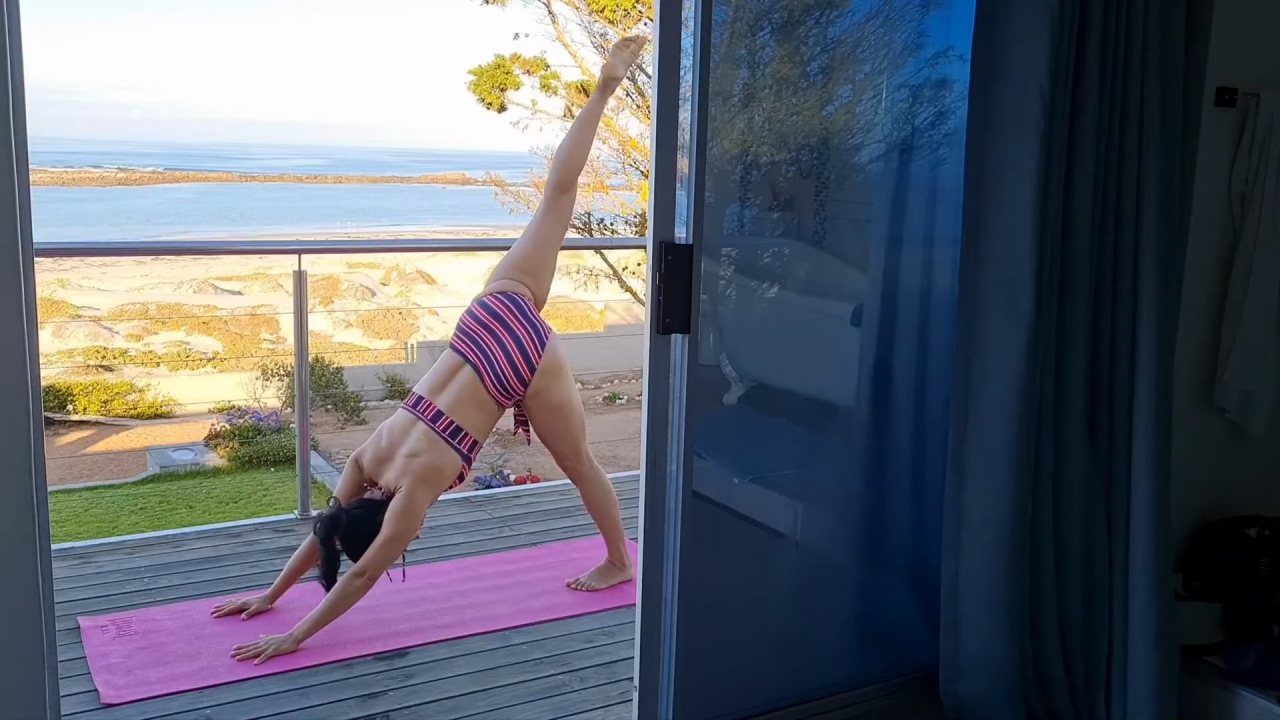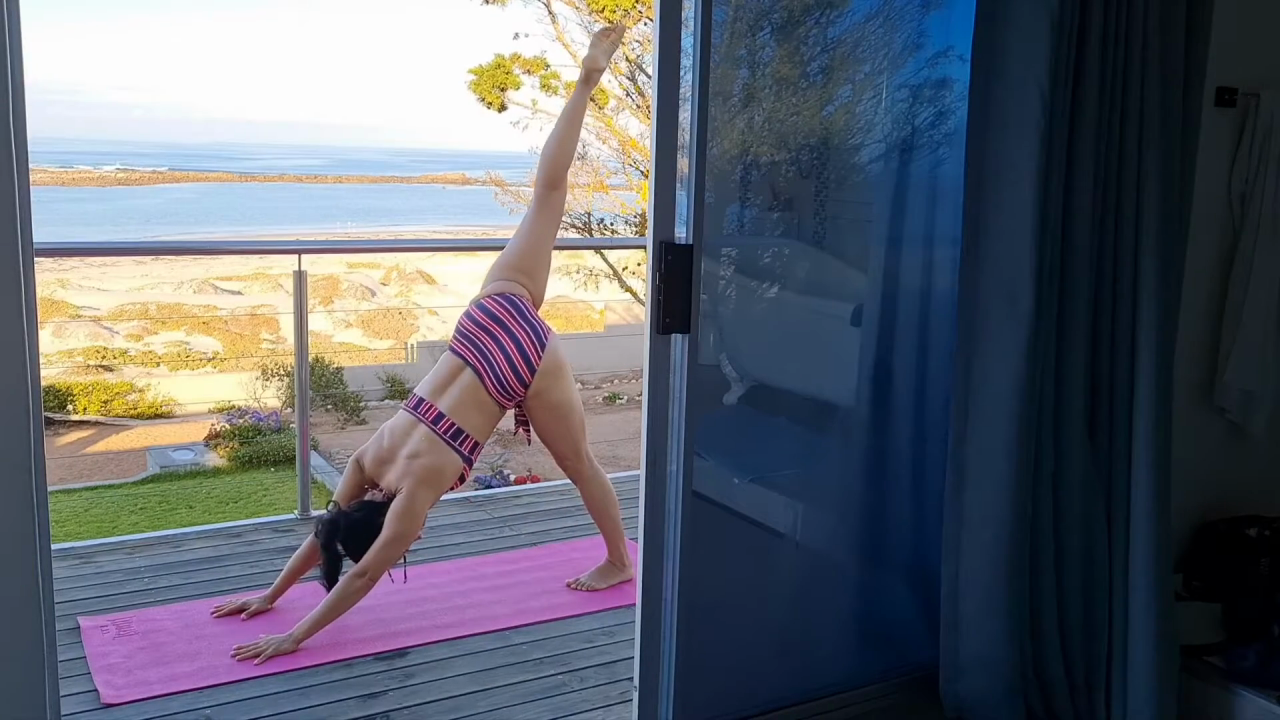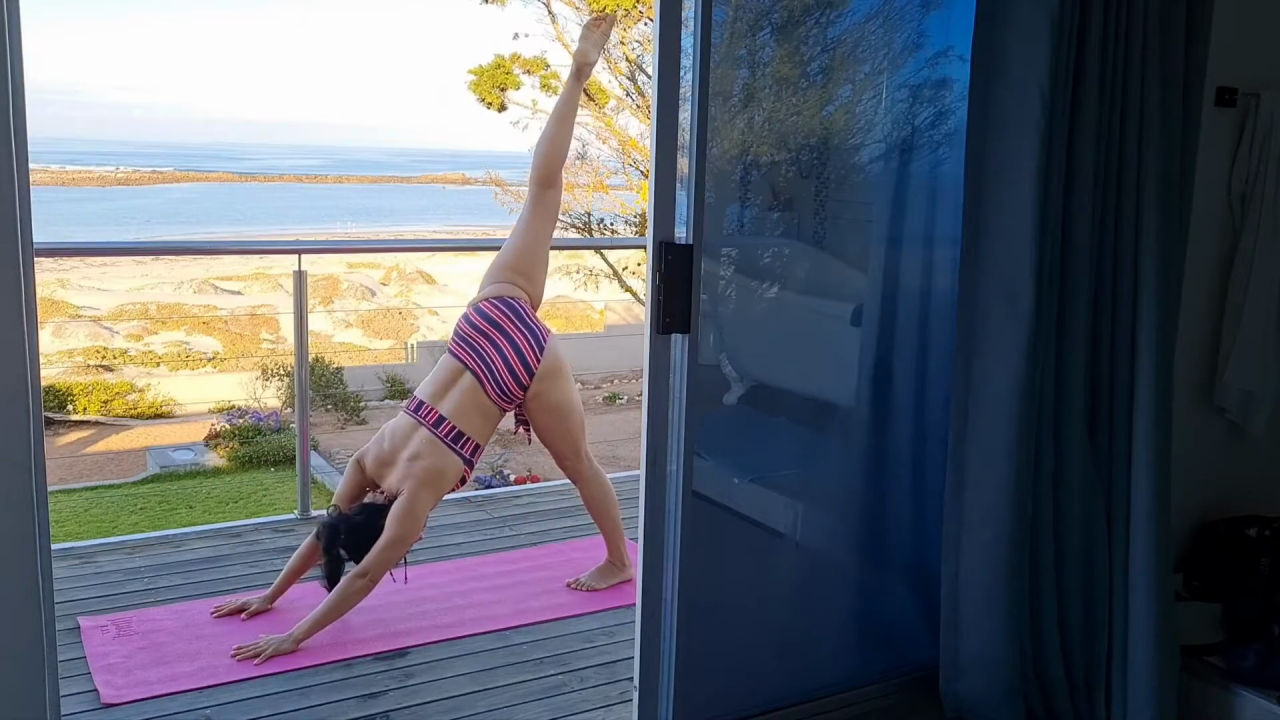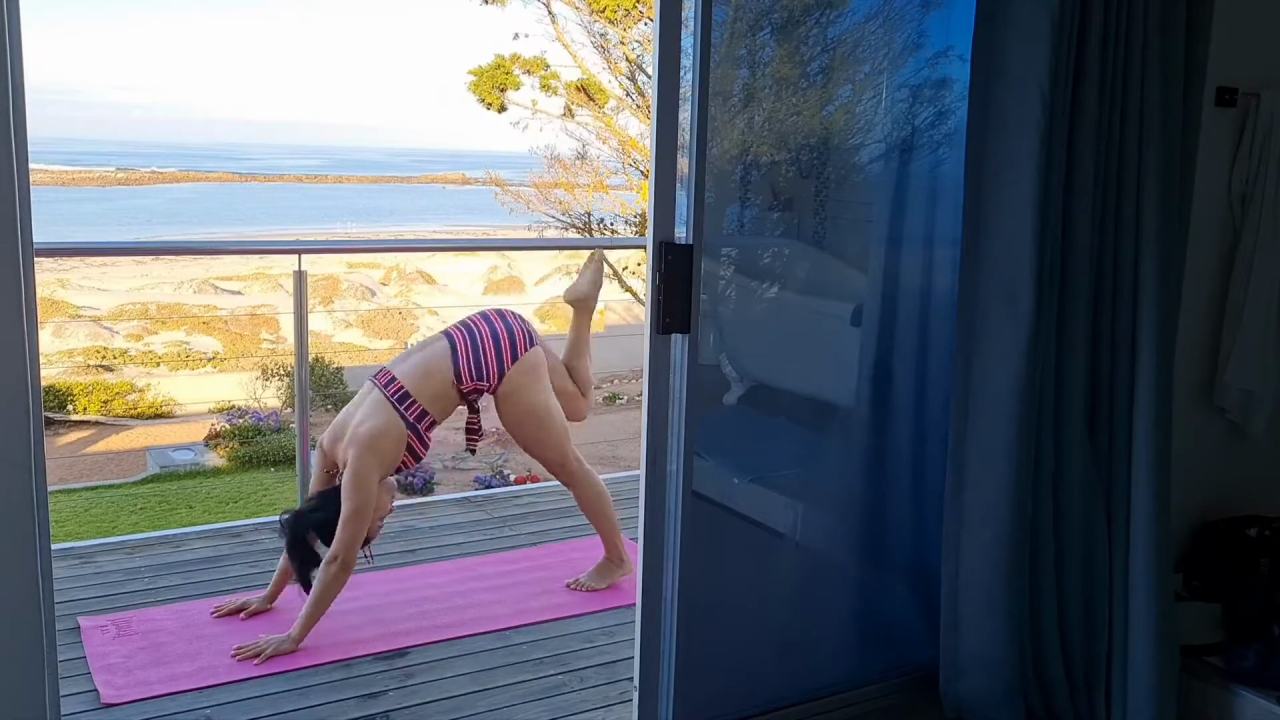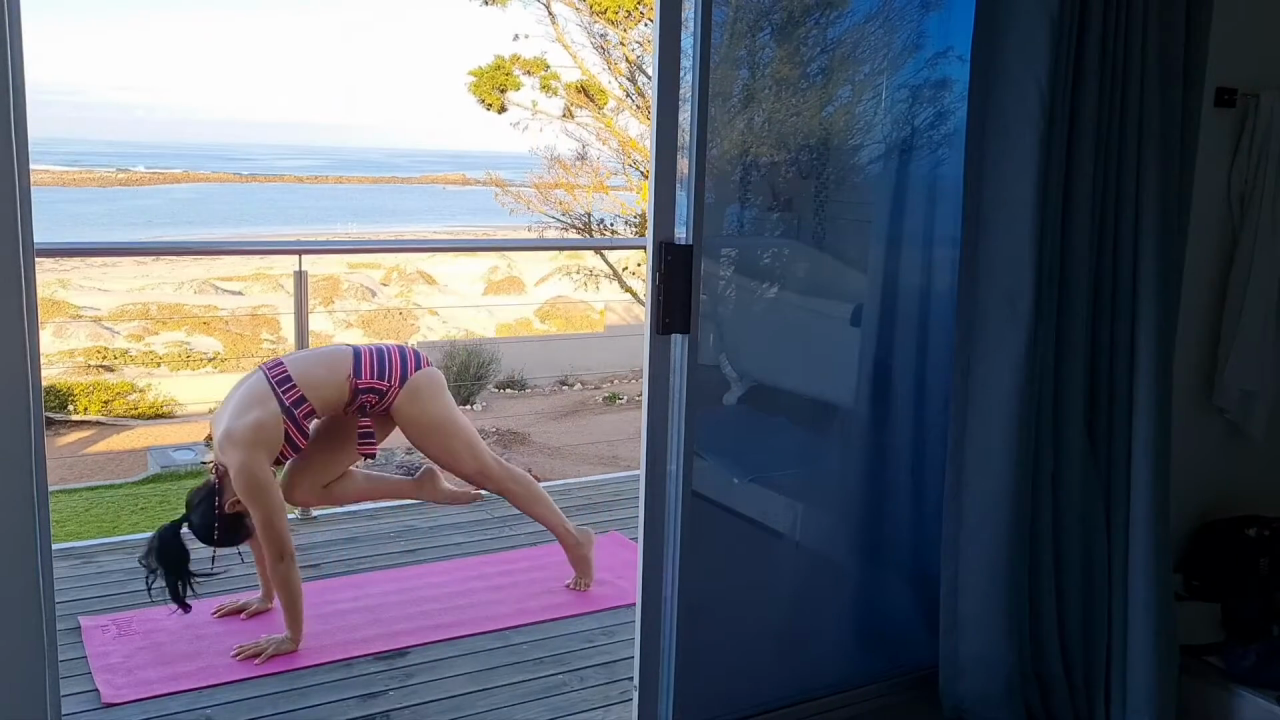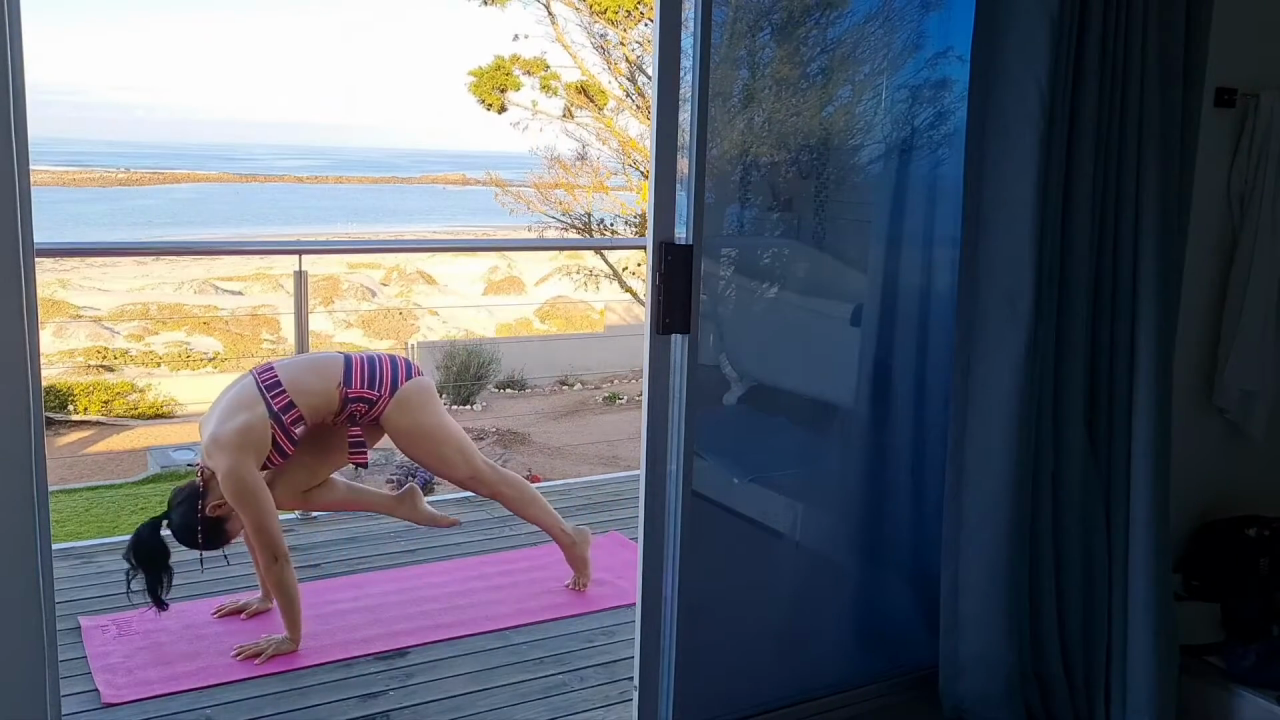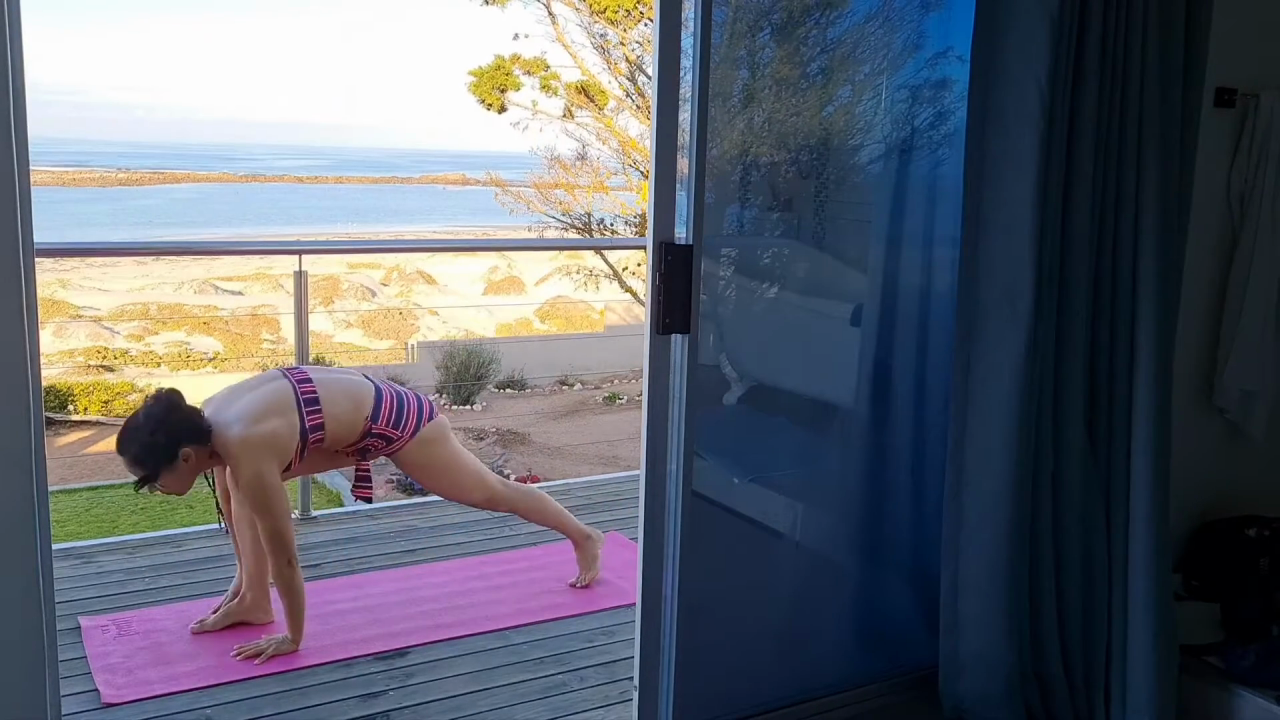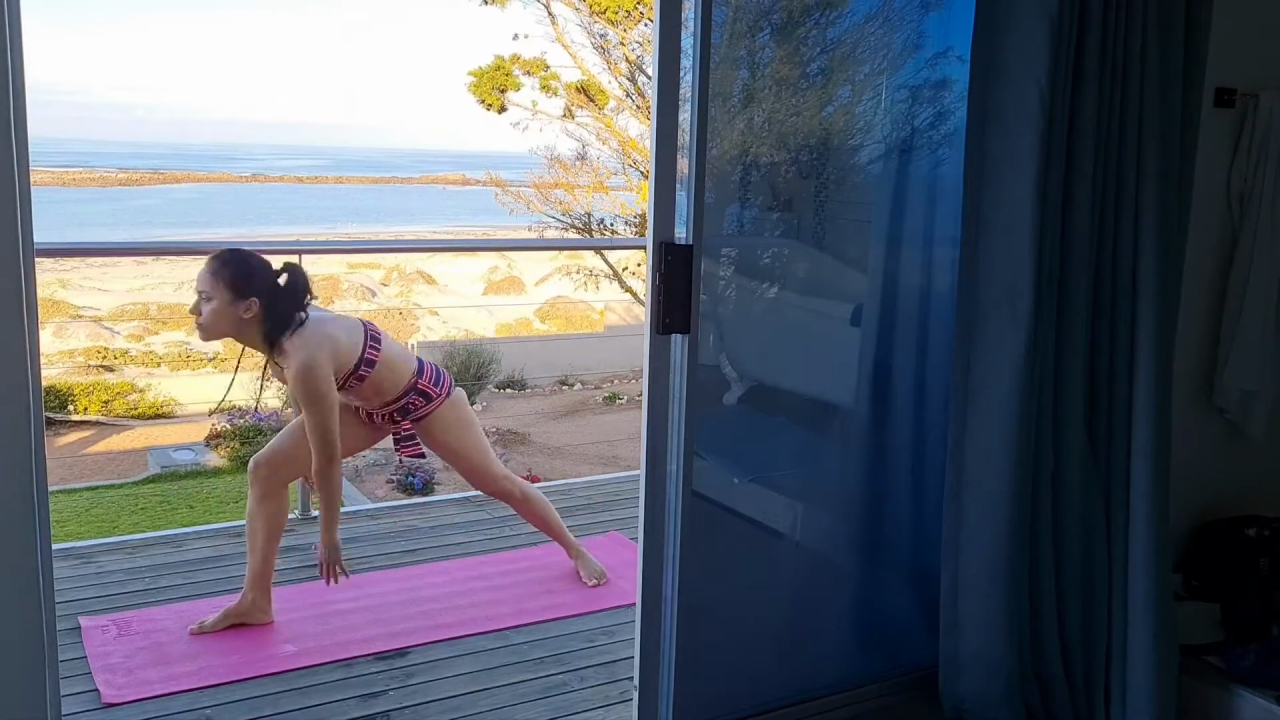
dt=0.3s
person 1, frame 1
left shoulder: (412, 486)
right shoulder: (370, 459)
left elbow: (362, 575)
right elbow: (324, 530)
left wrist: (292, 637)
right wrist: (268, 596)
left hip: (519, 353)
right hip: (496, 316)
left knee: (577, 464)
right knee: (557, 194)
left ankle: (620, 563)
right ankle: (604, 89)
person 1, frame 2
left shoulder: (413, 487)
right shoulder: (374, 457)
left elbow: (362, 575)
right elbow: (326, 531)
left wrist: (292, 638)
right wrist: (267, 596)
left hip: (519, 353)
right hip: (498, 319)
left knee: (578, 464)
right knee: (547, 191)
left ankle: (619, 563)
right ankle: (587, 81)
person 1, frame 3
left shoulder: (415, 489)
right shoulder: (372, 461)
left elbow: (364, 576)
right elbow: (325, 531)
left wrist: (293, 637)
right wrist: (268, 596)
left hip: (520, 356)
right hip: (491, 324)
left knee: (578, 467)
right knee: (542, 196)
left ankle: (620, 563)
right ankle: (575, 85)
person 1, frame 4
left shoulder: (361, 458)
right shoulder: (333, 443)
left elbow: (339, 560)
right elbow: (311, 525)
left wrist: (294, 636)
right wrist: (268, 595)
left hip: (488, 349)
right hip: (477, 338)
left knee: (565, 464)
right knee: (576, 407)
left ankle: (617, 559)
right ankle: (584, 298)
person 1, frame 5
left shoulder: (242, 458)
right shoulder: (225, 438)
left elbow: (280, 551)
right elbow: (261, 524)
left wrist: (293, 637)
right wrist: (266, 594)
left hip: (390, 376)
right hip: (370, 383)
left knee: (485, 470)
right knee: (301, 488)
left ankle: (573, 540)
right ankle: (421, 487)
person 1, frame 6
left shoulder: (229, 463)
right shoulder: (216, 442)
left elbow: (274, 552)
right elbow: (254, 522)
left wrist: (292, 637)
right wrist: (266, 595)
left hip: (381, 386)
right hip: (362, 390)
left knee: (478, 475)
right knee: (284, 490)
left ankle: (570, 539)
right ankle: (401, 505)
person 1, frame 7
left shoulder: (246, 452)
right shoulder: (206, 422)
left elbow: (284, 554)
right elbow: (233, 504)
left wrist: (293, 636)
right wrist: (245, 581)
left hip: (397, 419)
right hip: (358, 411)
left knee: (488, 492)
left ankle: (583, 538)
right ankle: (252, 601)
person 1, frame 8
left shoulder: (304, 357)
right shoulder: (271, 326)
left elbow: (326, 461)
left wrist: (330, 539)
left hip: (424, 398)
right hip: (372, 403)
left knee: (500, 484)
right knee: (265, 470)
left ankle: (574, 550)
right ankle: (256, 600)
